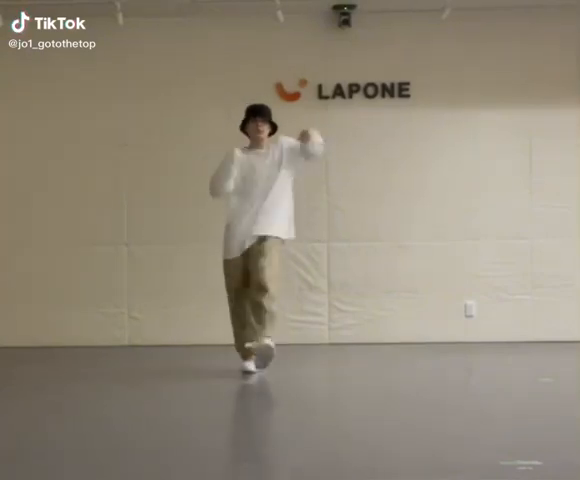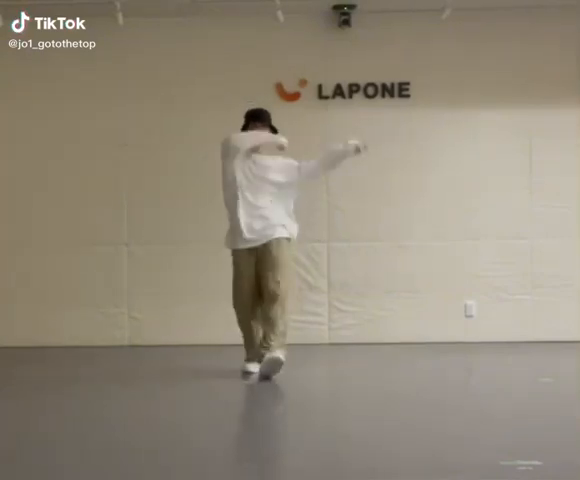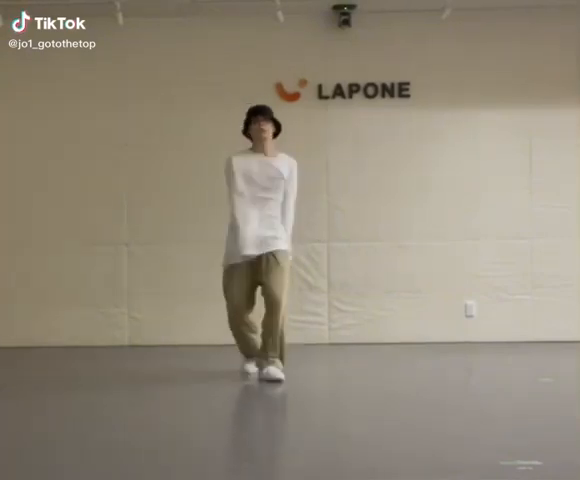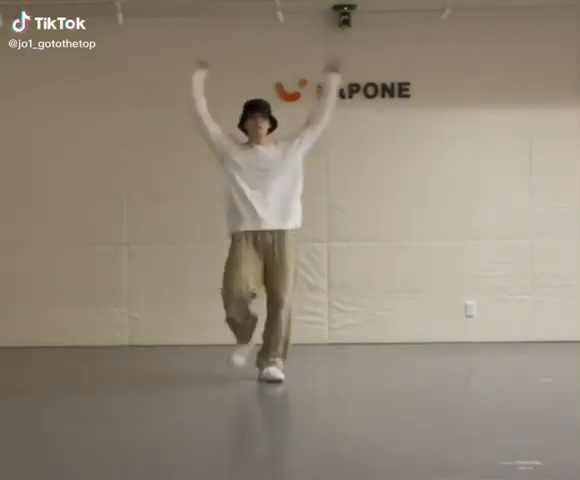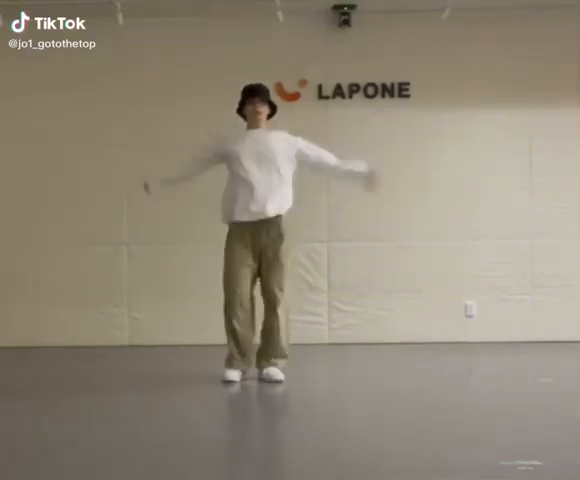
dt=0.3s
person 1, frame 1
left shoulder: (283, 148)
right shoulder: (234, 158)
left elbow: (313, 151)
right elbow: (217, 190)
left wrist: (311, 138)
right wrist: (232, 159)
left hip: (269, 231)
right hip: (237, 237)
left knee: (264, 282)
right knee: (240, 298)
left ankle: (264, 338)
right ankle: (249, 354)
person 1, frame 2
left shoulder: (281, 163)
right shoulder: (233, 151)
left elbow: (317, 167)
right elbow: (235, 140)
left wrist: (346, 149)
right wrist: (274, 141)
left hip: (275, 235)
right hip: (243, 239)
left knee: (275, 292)
right knee: (245, 303)
left ankle: (273, 351)
right ankle: (253, 355)
person 1, frame 3
left shoulder: (288, 163)
right shoulder: (237, 162)
left elbow: (287, 208)
right elbow: (239, 202)
left wrist: (285, 241)
right wrist: (245, 240)
left hip: (275, 245)
right hip: (242, 246)
left knee: (276, 301)
right knee: (238, 309)
left ankle: (271, 361)
right ankle: (253, 355)
person 1, frame 4
left shoulder: (290, 149)
right shoulder: (231, 151)
left elbow: (319, 119)
right elbow: (203, 119)
left wrist: (331, 79)
right wrist: (198, 79)
left hip: (281, 233)
right hip: (246, 233)
left knee: (280, 299)
right knee: (235, 293)
left ankle: (271, 361)
right ankle: (245, 333)
person 1, frame 5
left shoulder: (287, 142)
right shoulder: (231, 144)
left elbow: (322, 158)
right elbow: (200, 164)
left wrist: (358, 169)
right wrist: (165, 182)
left hip: (273, 225)
right hip: (240, 228)
left knee: (274, 296)
right knee: (237, 298)
left ankle: (272, 361)
right ankle: (238, 362)
